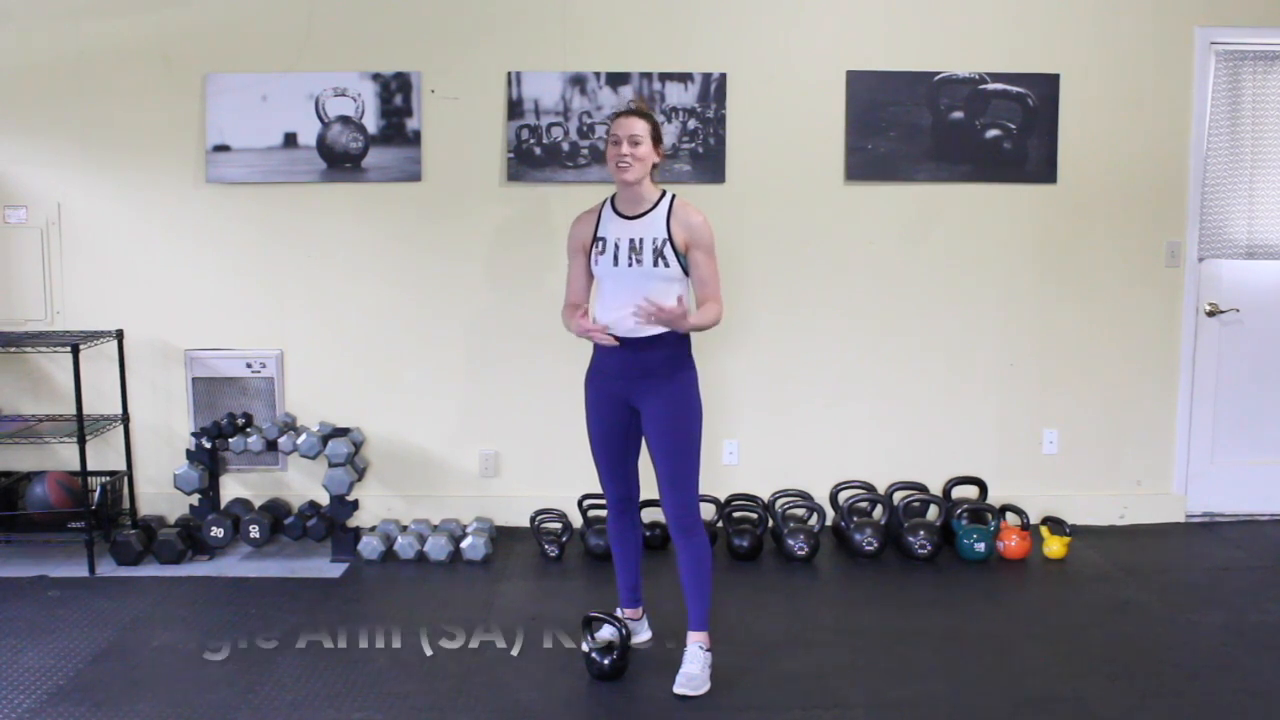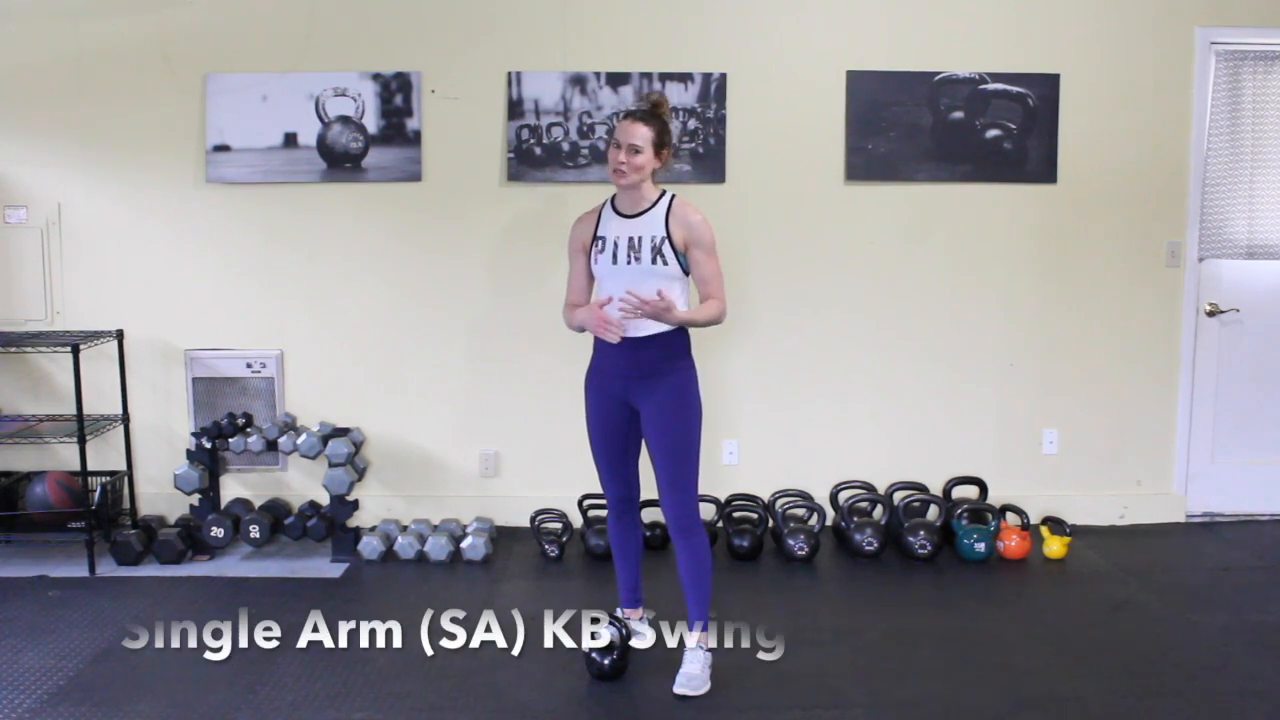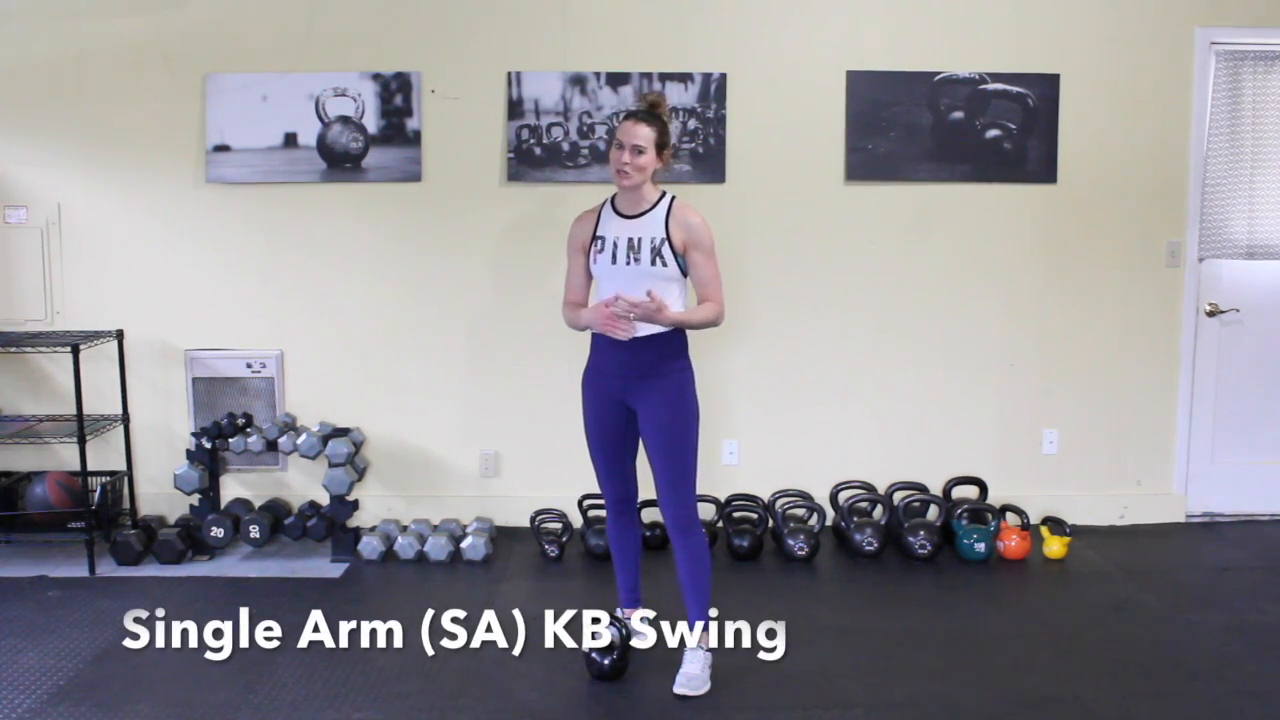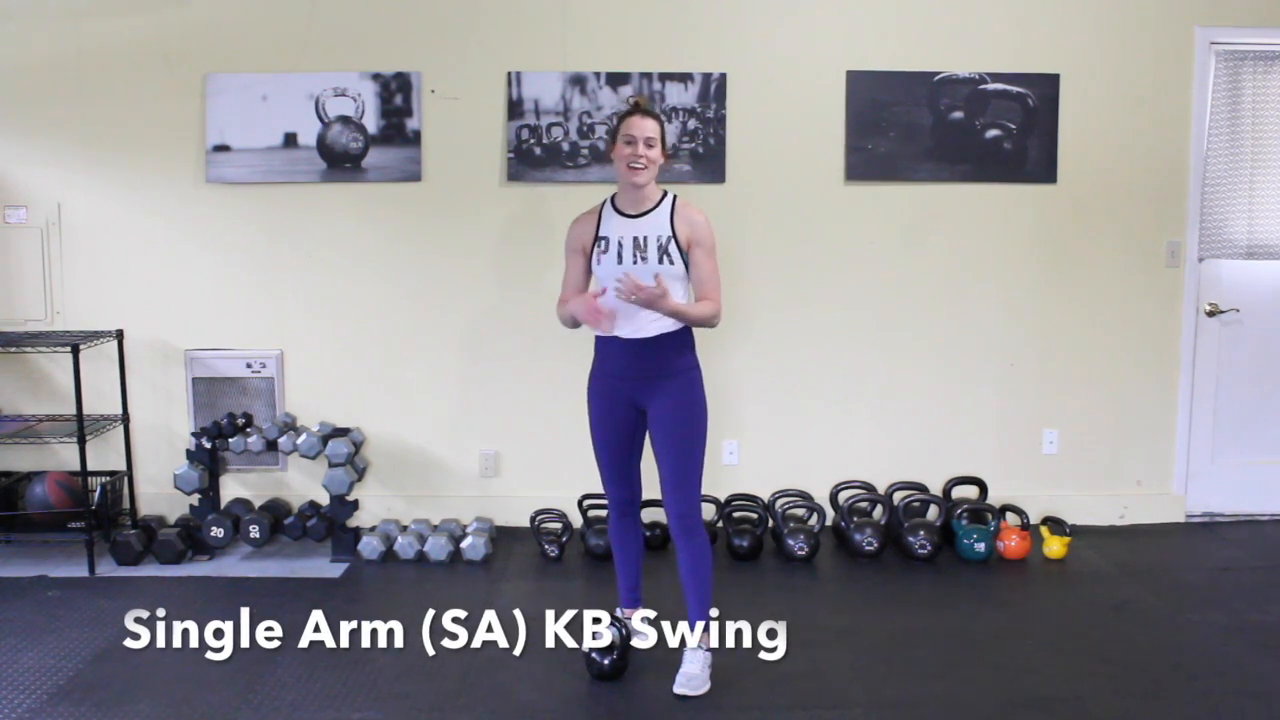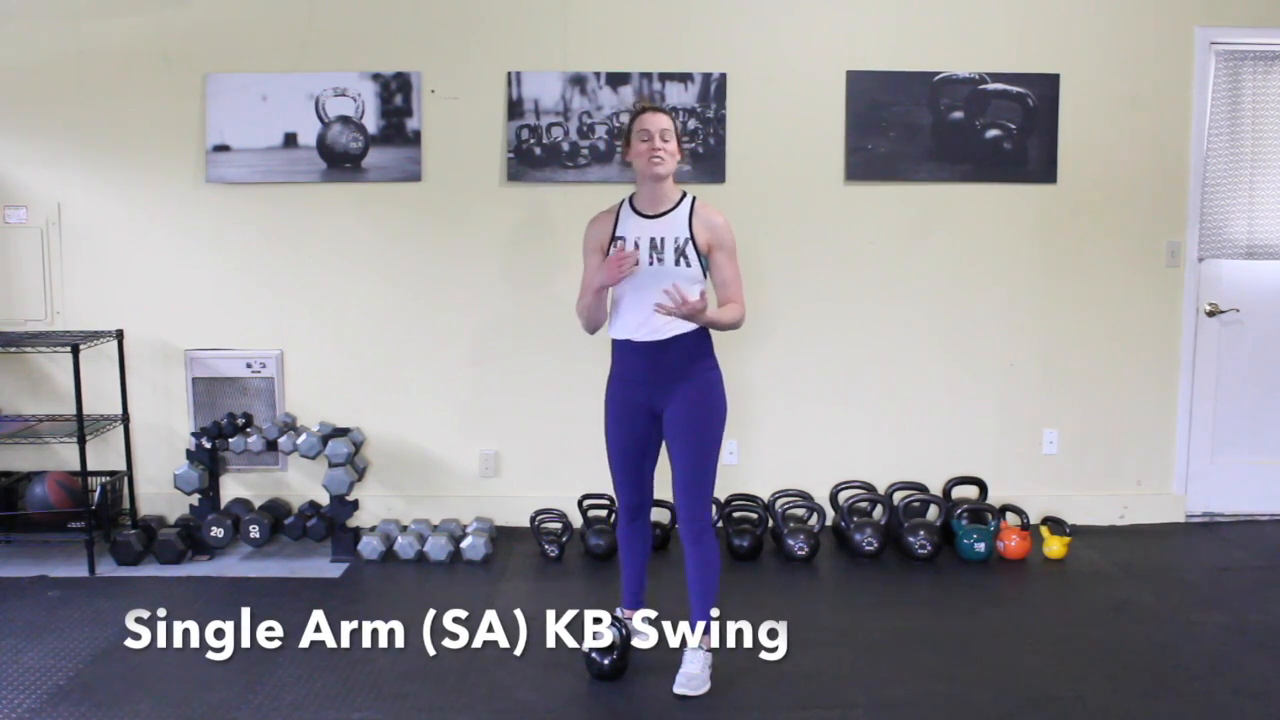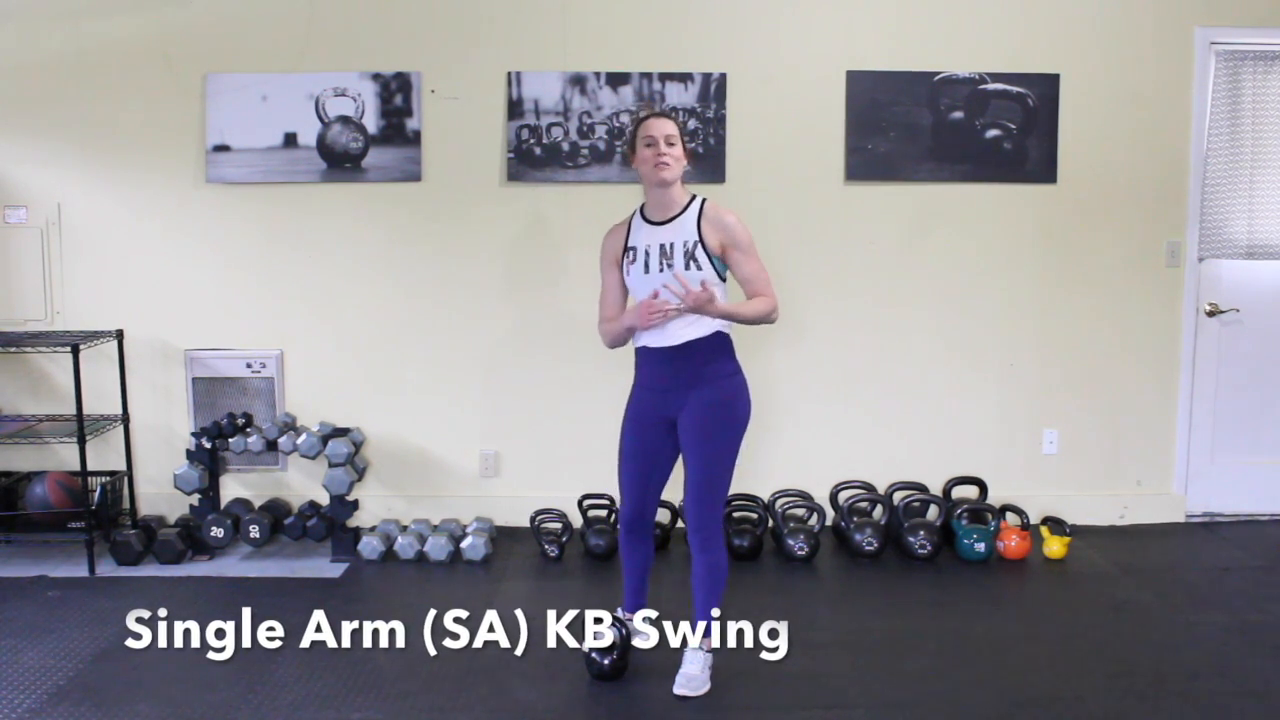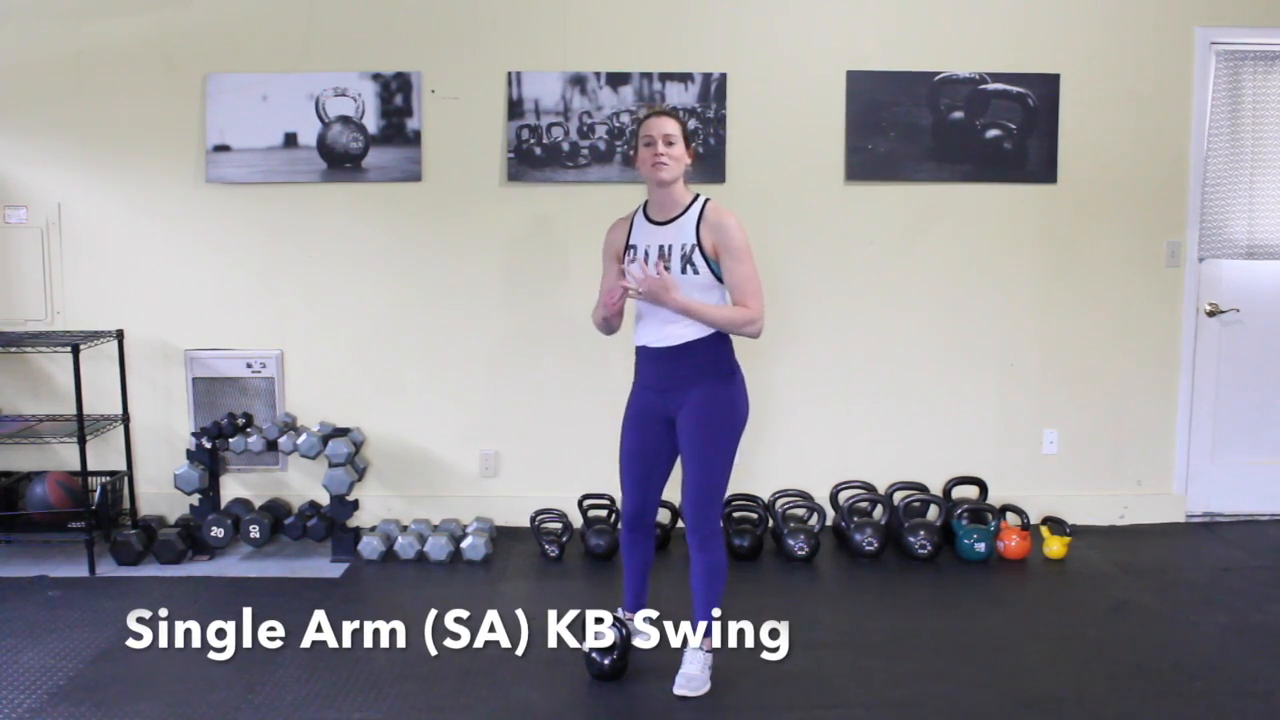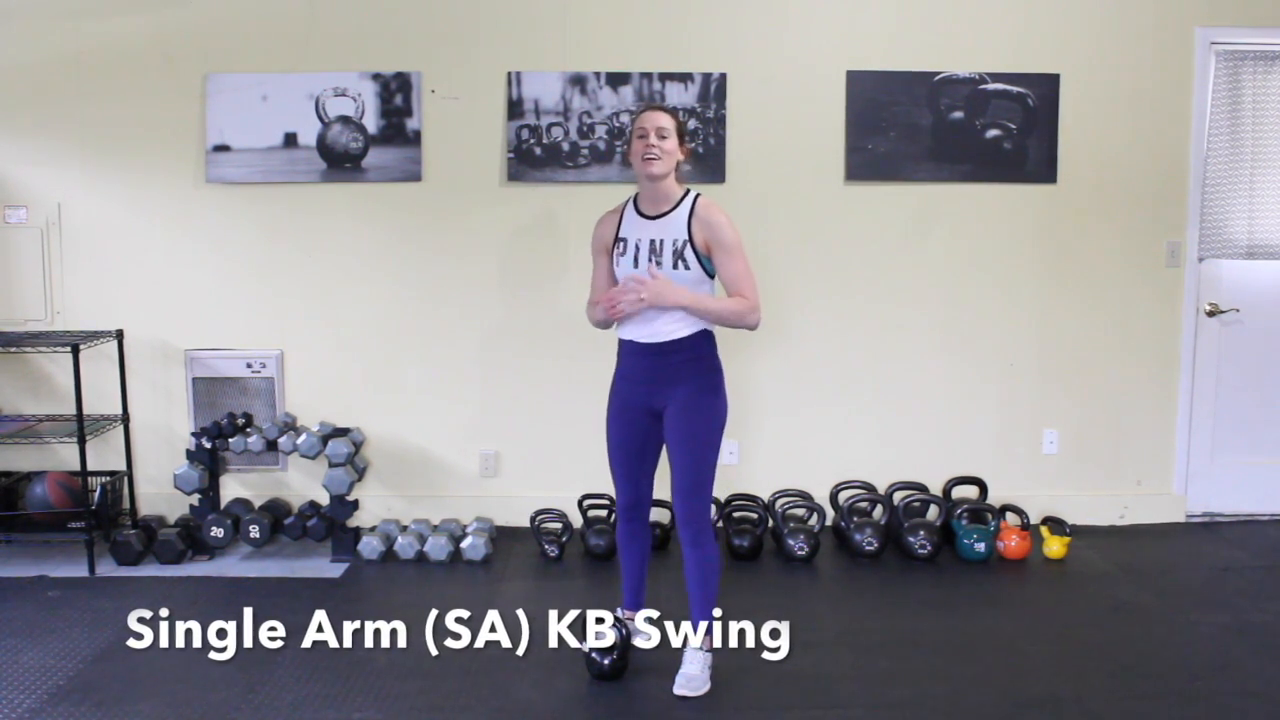
dt=0.4s
person 1, frame 1
left shoulder: (687, 219)
right shoulder: (587, 224)
left elbow: (713, 305)
right elbow: (572, 304)
left wrist: (686, 320)
right wrist: (580, 325)
left hip: (668, 370)
right hip: (607, 372)
left knee: (682, 510)
right knee: (619, 502)
left ankle: (698, 643)
right ankle: (632, 616)
person 1, frame 2
left shoulder: (685, 219)
right shoulder: (588, 225)
left elbow: (716, 305)
right elbow: (571, 307)
left wrist: (675, 313)
right wrist: (585, 319)
left hip: (667, 372)
right hip: (606, 373)
left knee: (681, 511)
right knee: (619, 503)
left ankle: (698, 643)
right ankle: (631, 616)
person 1, frame 3
left shoulder: (685, 222)
right shoulder: (587, 225)
left elbow: (714, 309)
right elbow: (570, 307)
left wrist: (665, 315)
right wrist: (593, 316)
left hip: (664, 373)
right hip: (603, 373)
left knee: (679, 511)
right knee: (618, 503)
left ankle: (698, 643)
right ankle: (629, 615)
person 1, frame 4
left shoulder: (688, 219)
right shoulder: (587, 225)
left elbow: (712, 309)
right elbow: (564, 305)
left wrist: (665, 303)
right wrist: (578, 308)
left hip: (674, 374)
right hip: (611, 376)
left knee: (684, 511)
right knee: (621, 503)
left ankle: (699, 643)
right ankle: (630, 615)
person 1, frame 5
left shoulder: (707, 221)
right shoulder: (604, 225)
left elbow: (736, 309)
right elbow: (589, 322)
left wrist: (702, 313)
right wrist: (600, 283)
left hip: (692, 377)
right hip: (628, 378)
left knee: (694, 514)
right knee: (632, 505)
left ankle: (700, 644)
right ankle: (630, 616)
person 1, frame 6
left shoulder: (718, 221)
right shoulder: (619, 237)
left elbow: (768, 305)
right elbow: (608, 332)
left wrist: (713, 307)
right wrist: (633, 318)
left hip: (712, 382)
right hip: (650, 385)
left knee: (703, 520)
right knee: (633, 512)
left ankle: (700, 646)
right ankle: (630, 619)
person 1, frame 7
left shoulder: (717, 222)
right shoulder: (621, 232)
left elbow: (752, 320)
right elbow: (607, 324)
left wrist: (673, 298)
right wrist: (607, 306)
left hip: (710, 383)
right hip: (650, 383)
left knee: (701, 519)
right knee: (635, 511)
left ankle: (701, 648)
right ankle: (631, 620)
person 1, frame 8
left shoulder: (708, 218)
right shoulder: (611, 224)
left elbow: (749, 312)
right elbow: (596, 308)
left wrist: (675, 296)
right wrist: (609, 311)
left hip: (692, 378)
right hip: (631, 377)
left knee: (692, 513)
right knee: (630, 505)
left ankle: (700, 646)
right ankle: (631, 619)
